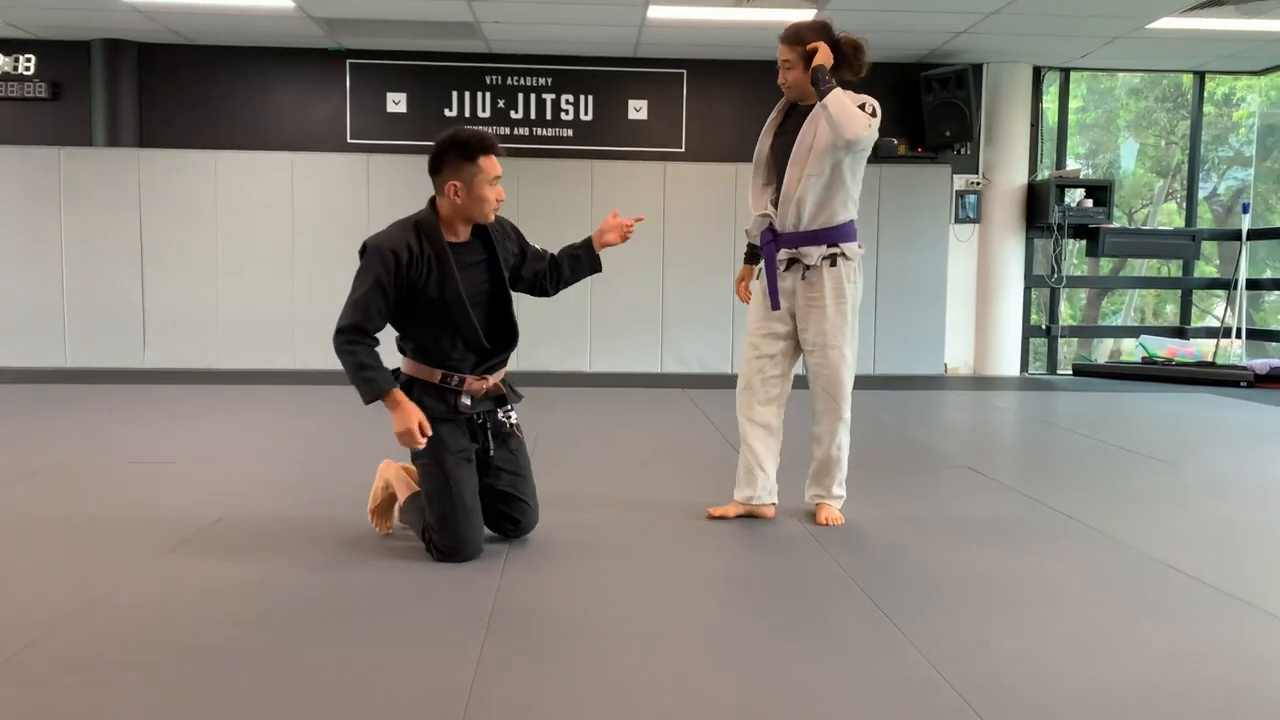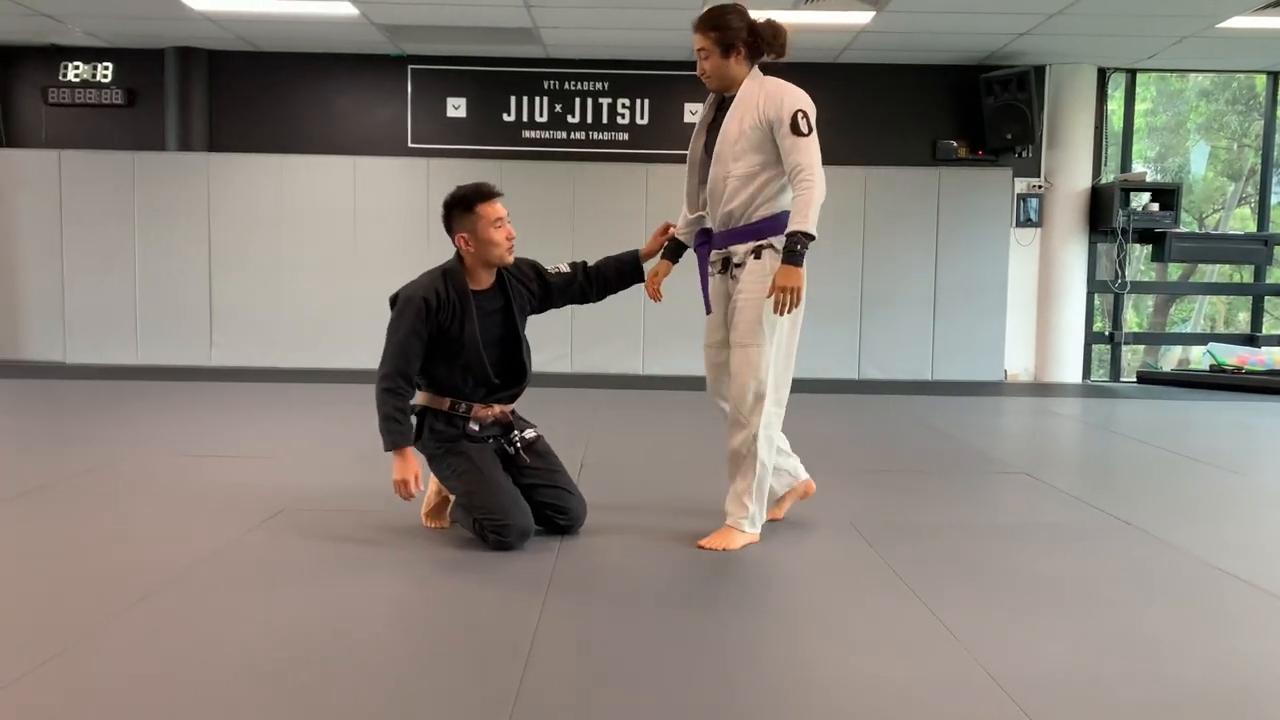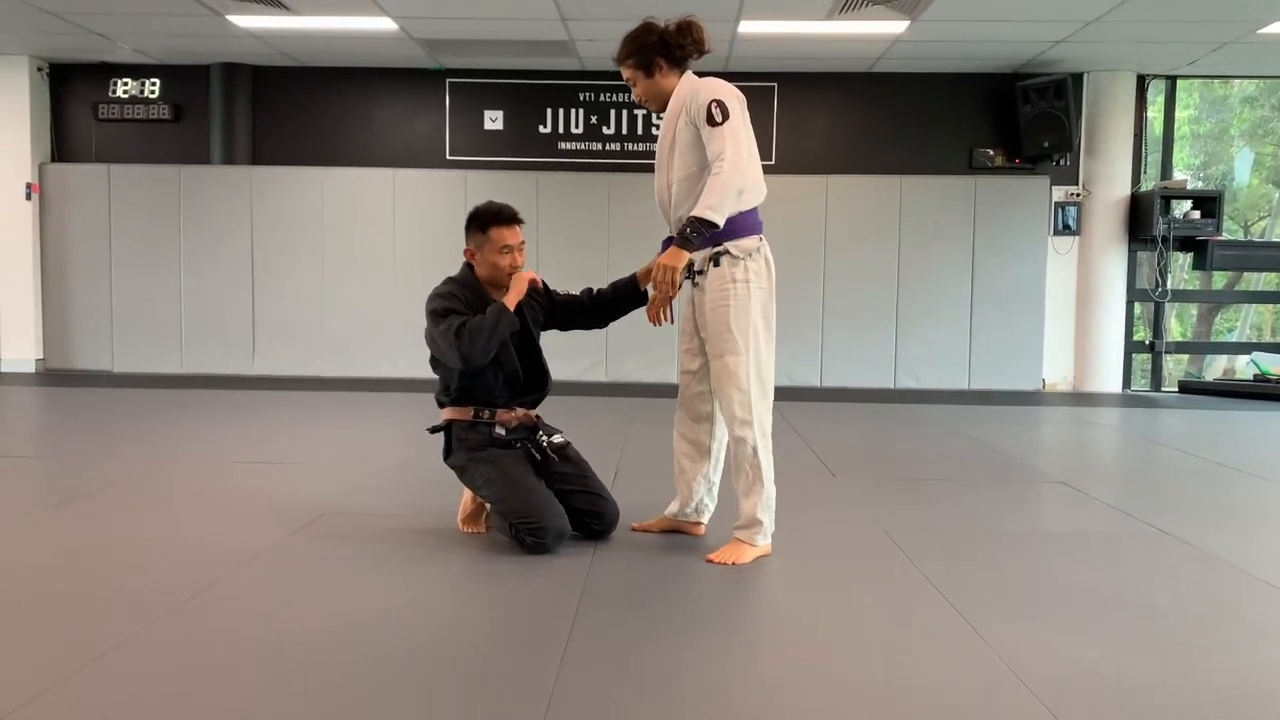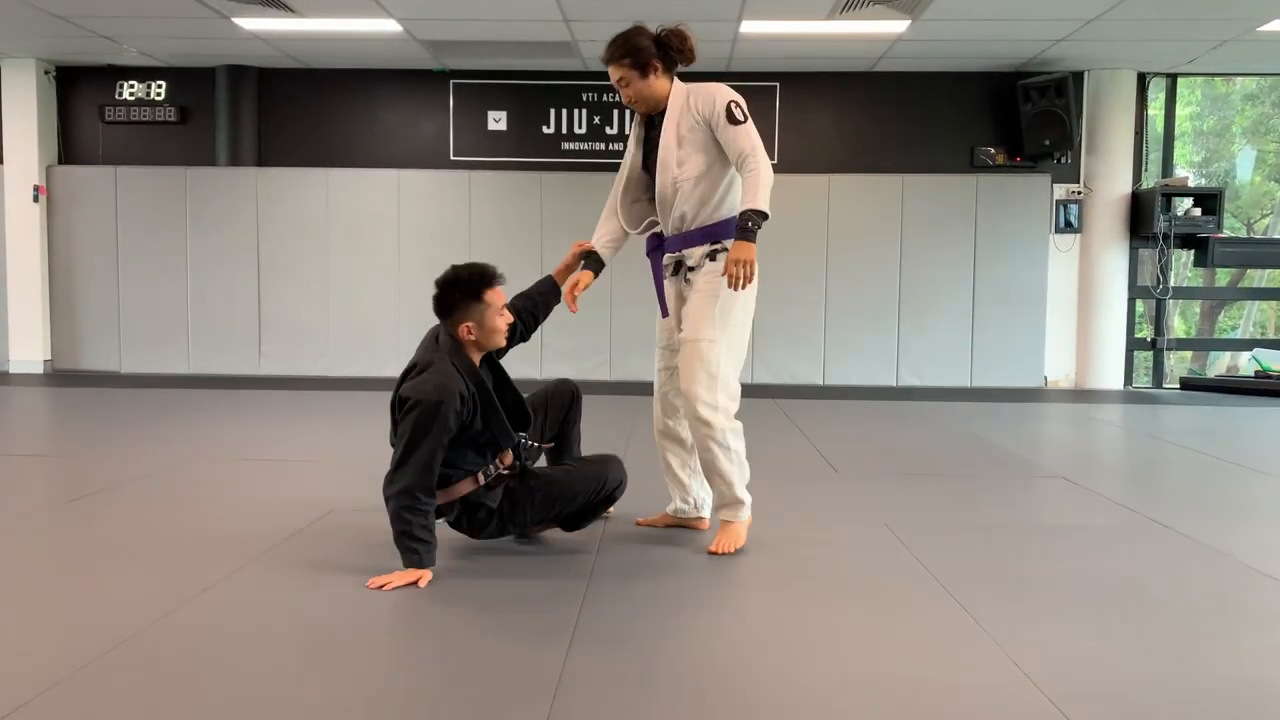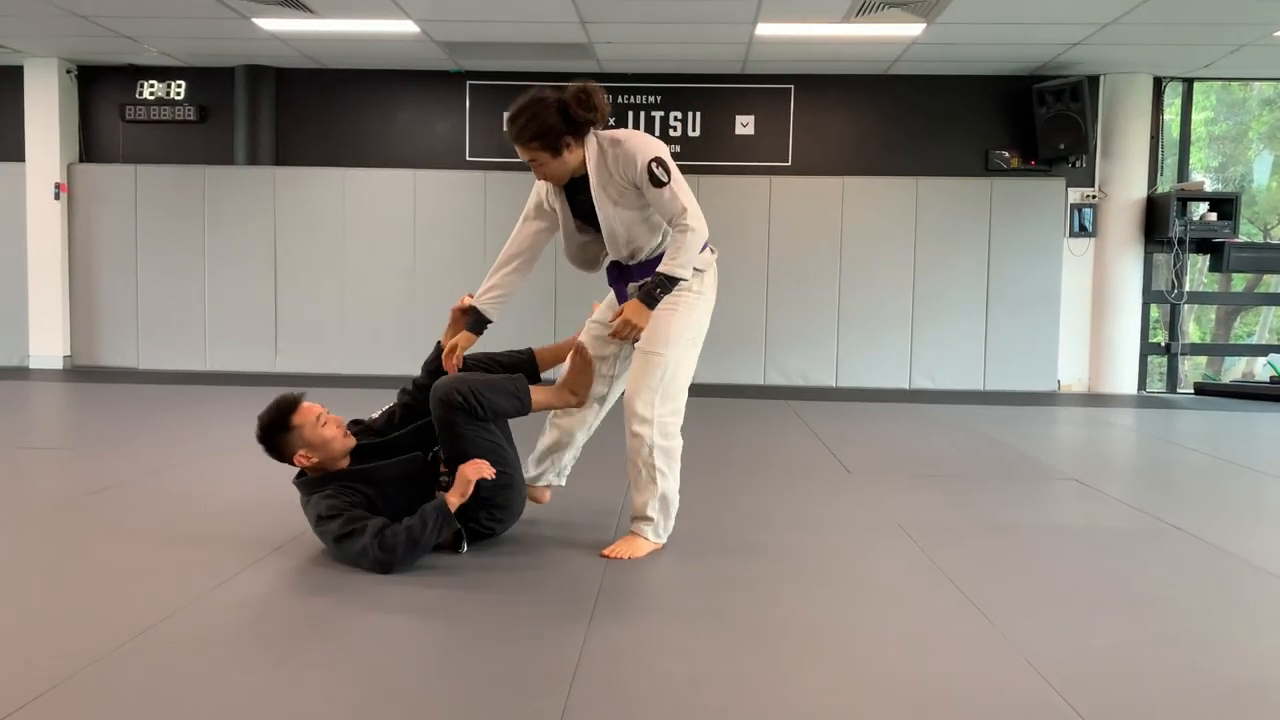
dt=1s
person 1, frame 1
left shoulder: (859, 107)
right shoulder: (783, 114)
left elbow: (853, 136)
left wrist: (822, 79)
right wrist: (751, 258)
left hip: (828, 261)
right hip: (780, 262)
left knee: (831, 383)
right knee: (758, 379)
left ankle: (827, 495)
right ankle: (756, 494)
person 1, frame 2
left shoulder: (782, 98)
right shoulder: (717, 110)
left elbow: (809, 182)
left wrist: (793, 258)
right wrist: (668, 255)
left hip: (766, 256)
right hip: (724, 260)
left knee: (751, 392)
right knee: (726, 386)
left ankle: (743, 519)
right ankle: (789, 477)
person 1, frame 3
left shoulder: (710, 95)
right shoulder: (679, 114)
left elbow: (732, 173)
left wrist: (681, 243)
right wrist: (669, 278)
left hip: (734, 260)
right hip: (704, 265)
left knee: (740, 398)
right knee: (695, 396)
left ankle: (756, 531)
right ankle: (690, 509)
person 1, frame 4
left shoulder: (711, 100)
right shoulder: (644, 128)
left elbow: (756, 165)
right elbow: (625, 204)
left wrist: (746, 234)
right wrist: (590, 265)
left hip: (720, 263)
right hip: (676, 266)
left knee: (704, 388)
right knee: (671, 393)
left ankle: (734, 509)
right ankle: (690, 505)
person 1, frame 5
left shoulder: (634, 152)
right shoulder: (551, 188)
left elbow: (691, 225)
right elbow: (516, 257)
left wrist: (649, 300)
right wrist: (471, 327)
left hip: (680, 276)
right hip: (630, 281)
left knee: (648, 401)
left ankle: (651, 526)
right ankle: (538, 480)
person 2, frame 1
left shoulder: (500, 234)
right shoulder: (396, 249)
left elbow: (544, 276)
right elbow: (351, 335)
left wrist: (596, 244)
right wrist: (396, 403)
left hip: (493, 401)
right hip: (437, 406)
left knee: (518, 522)
right knee: (459, 547)
left ankle: (430, 479)
right ankle: (401, 485)
person 2, frame 2
left shoulder: (520, 277)
right shoulder: (426, 297)
left elbow: (585, 281)
right elbow: (394, 379)
left wrist: (647, 253)
right wrist: (402, 453)
left hip: (505, 424)
right hip: (451, 431)
left knee: (568, 516)
right knee: (512, 530)
left ankle: (475, 487)
right ankle: (453, 497)
person 2, frame 3
left shoulder: (529, 292)
right shoulder: (447, 299)
left elbow: (592, 309)
right elbow: (467, 351)
left wrist: (649, 273)
right wrist: (510, 301)
left hip: (530, 431)
right hip: (479, 439)
left knee: (602, 520)
right knee: (547, 532)
left ankle: (505, 493)
right ankle: (486, 501)
person 2, frame 4
left shoulder: (457, 336)
right shoulder: (438, 393)
left elbow: (521, 317)
right elbow: (406, 485)
left wrist: (565, 271)
right wrist: (417, 562)
left hip: (493, 455)
right hip: (482, 500)
left knee: (565, 394)
right knee: (611, 473)
left ankle: (566, 498)
right ankle: (548, 515)
person 2, frame 5
left shoulder: (355, 439)
right shoulder: (329, 506)
left elbow: (416, 403)
right elbow: (386, 552)
left wrist: (452, 332)
right wrist: (452, 501)
right hip: (485, 510)
left knee: (468, 370)
right knee: (453, 394)
left ankle: (576, 349)
right ankle: (565, 393)
